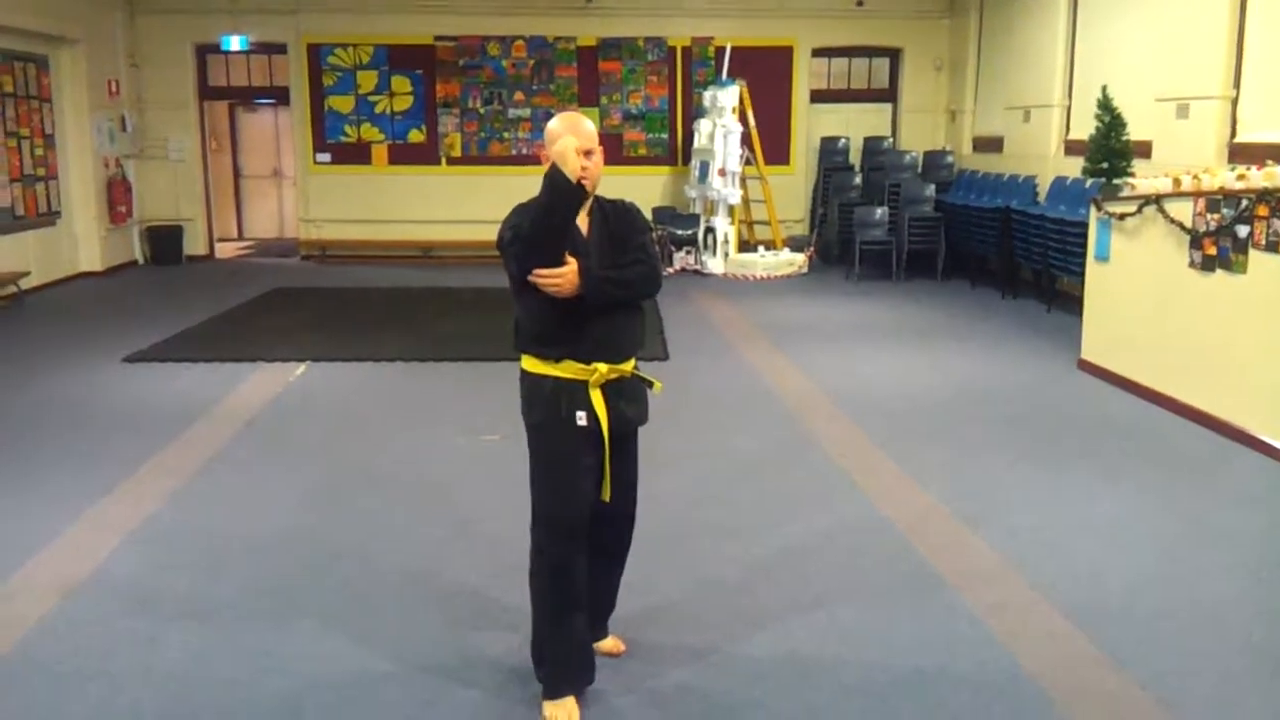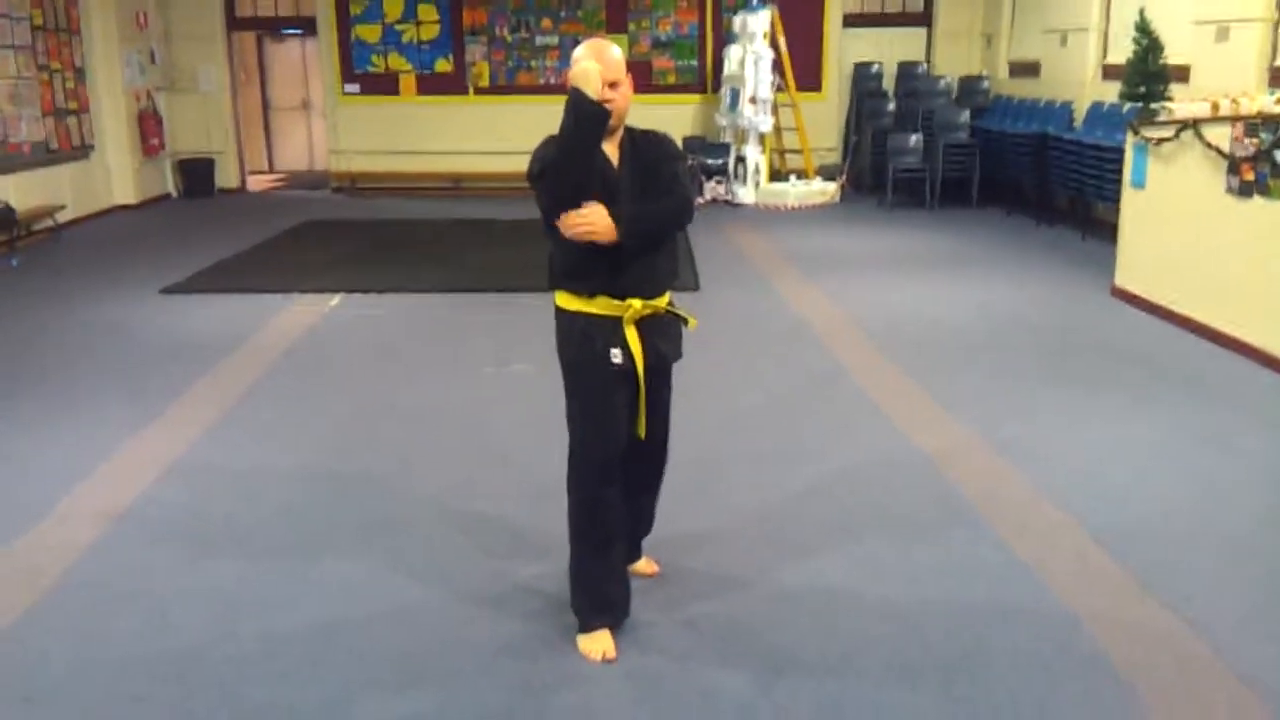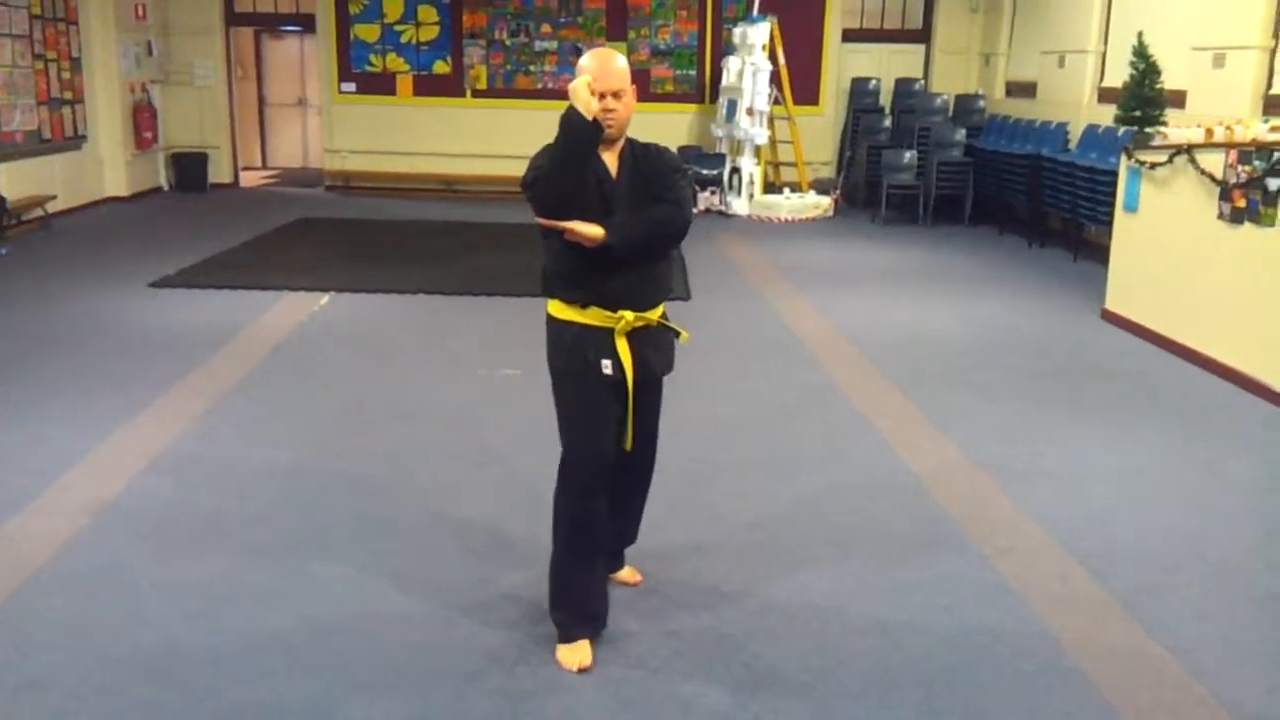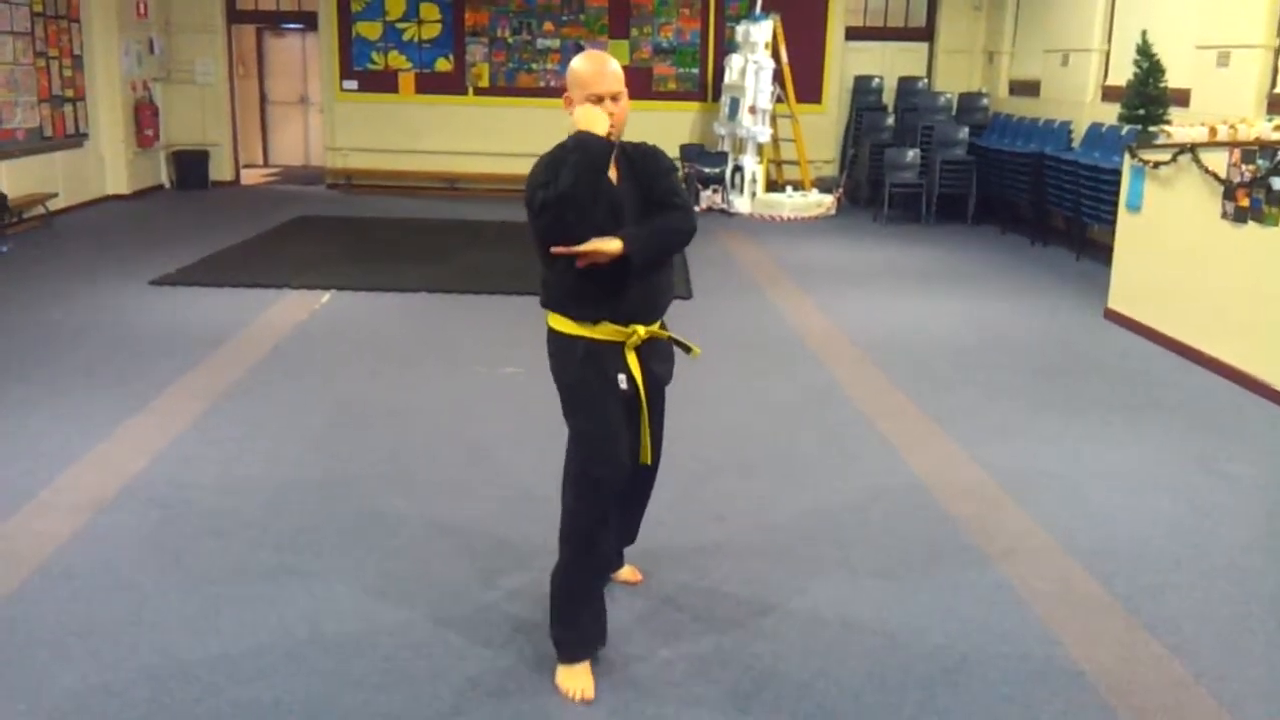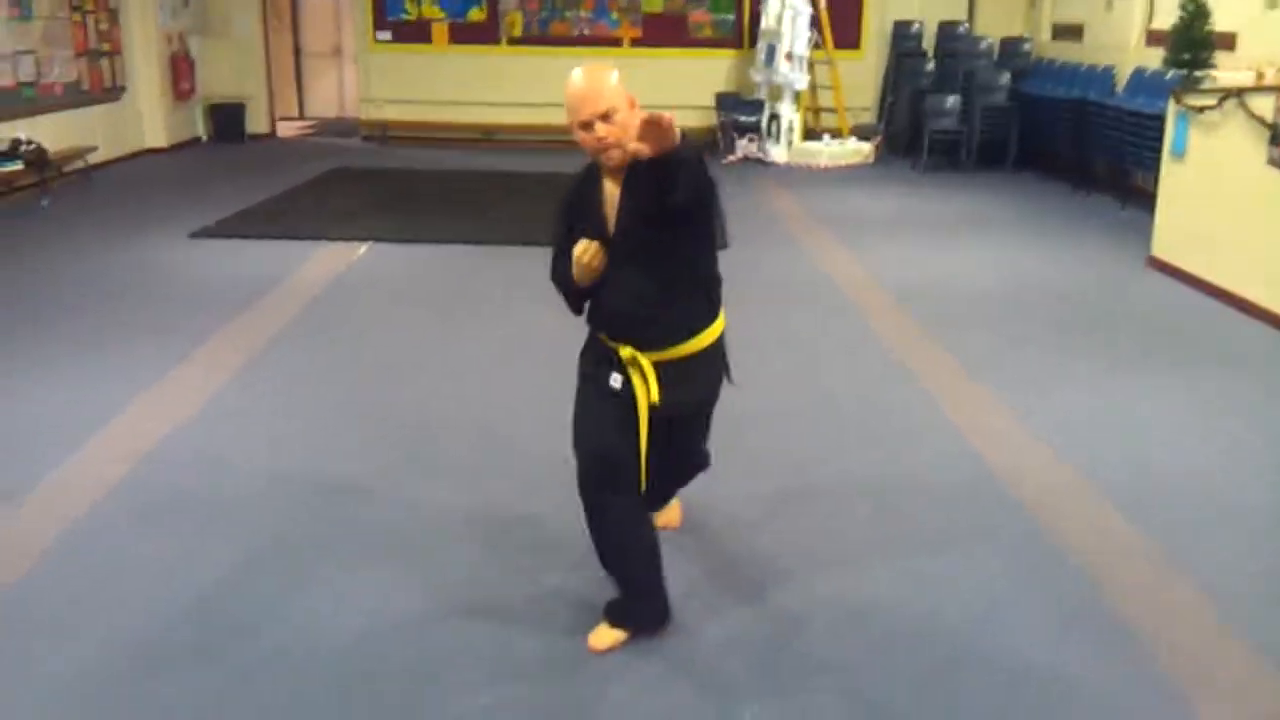
dt=1s
person 1, frame 1
left shoulder: (625, 218)
right shoulder: (526, 220)
left elbow: (648, 276)
right elbow: (536, 257)
left wrist: (585, 282)
right wrist: (561, 180)
left hip: (617, 389)
right hip: (554, 393)
left knee: (612, 518)
right knee: (559, 527)
left ankle: (590, 623)
person 1, frame 2
left shoulder: (657, 150)
right shoulder: (556, 153)
left elbow: (678, 208)
right elbow: (566, 188)
left wrist: (618, 226)
right wrist: (582, 106)
left hip: (652, 323)
right hip: (590, 328)
left knee: (646, 447)
right knee: (597, 457)
left ankle: (626, 546)
right ankle: (596, 609)
person 1, frame 3
left shoulder: (658, 163)
right shoulder: (558, 159)
left elbow: (674, 221)
right elbow: (551, 199)
left wrist: (606, 235)
right wrist: (579, 121)
left hip: (644, 334)
right hip: (580, 336)
left knee: (633, 456)
right knee: (586, 464)
left ankle: (609, 553)
right ankle: (576, 619)
person 1, frame 4
left shoulder: (650, 162)
right shoulder: (554, 170)
left elbow: (680, 223)
right elbow: (570, 228)
left wrist: (620, 246)
right wrist: (587, 144)
left hip: (644, 340)
right hip: (584, 346)
left knee: (638, 461)
right knee: (593, 475)
left ankle: (608, 554)
right ankle: (574, 643)
person 1, frame 5
left shoulder: (672, 166)
right shoulder: (579, 196)
left elbow: (684, 177)
right elbow: (569, 281)
left wrist: (664, 148)
right wrist: (579, 275)
left hip: (688, 355)
right hip: (613, 352)
left knee: (677, 456)
right knee: (601, 468)
left ankle: (657, 492)
right ankle: (639, 605)
